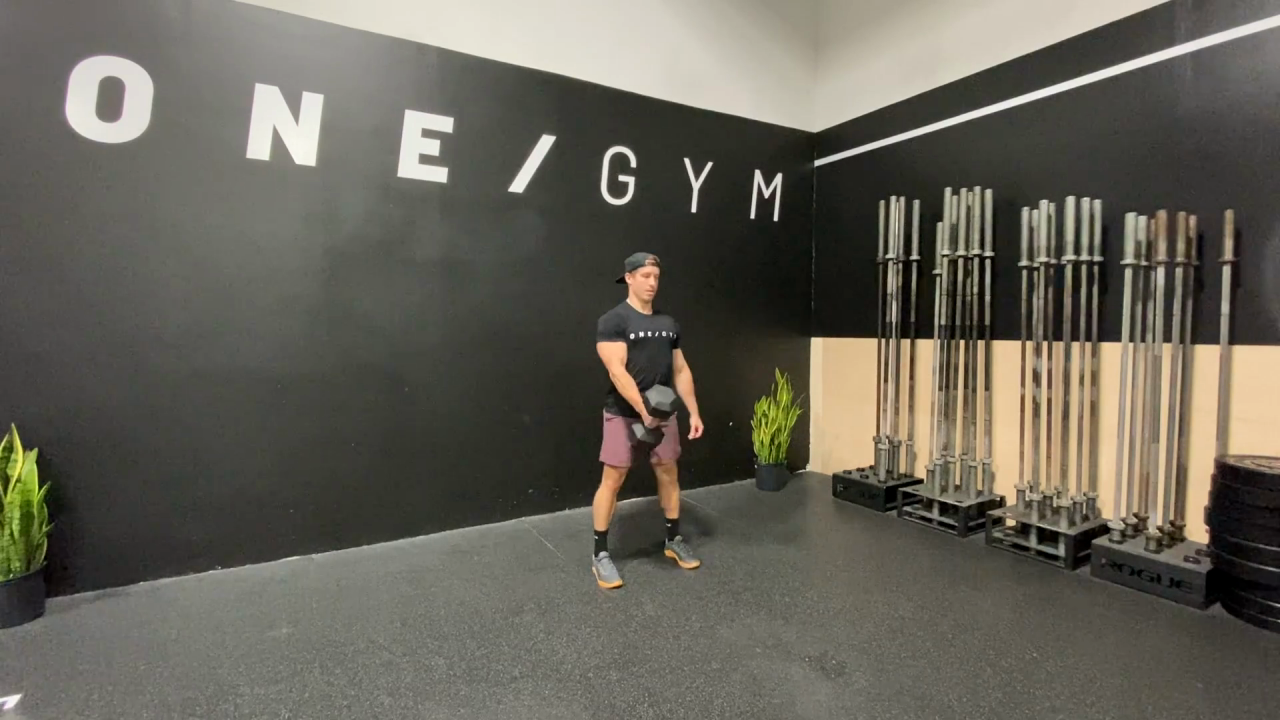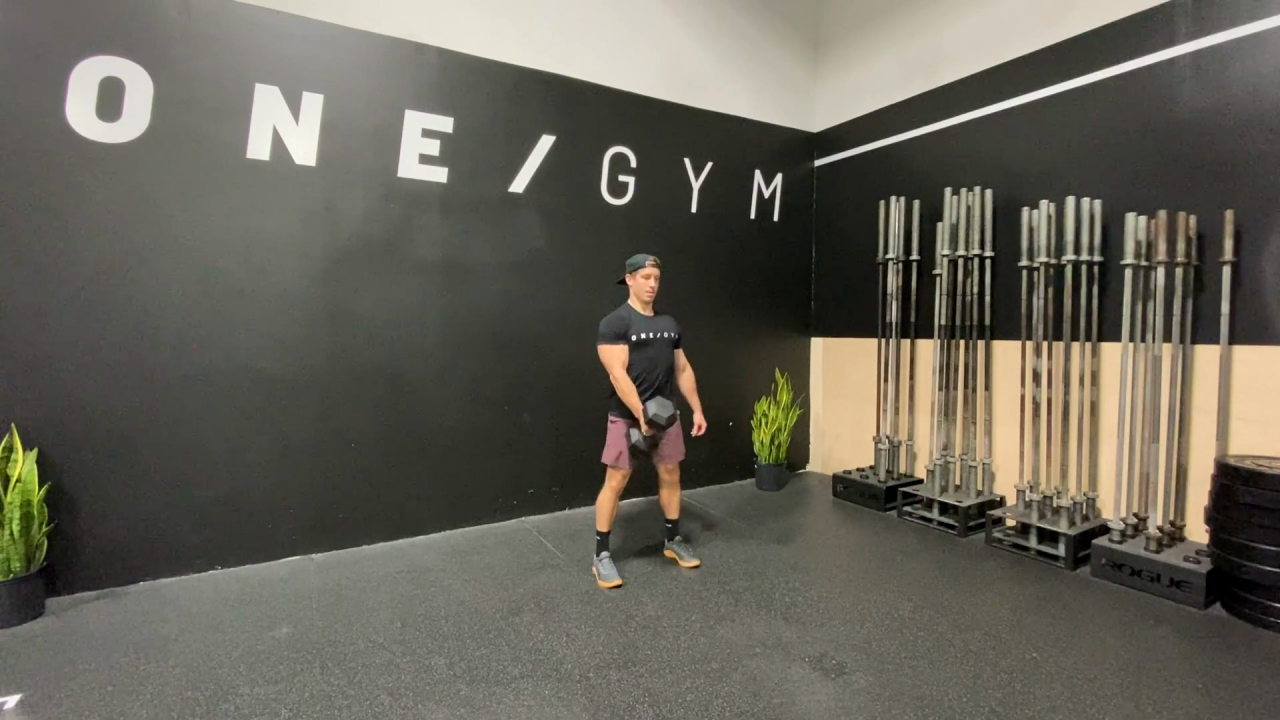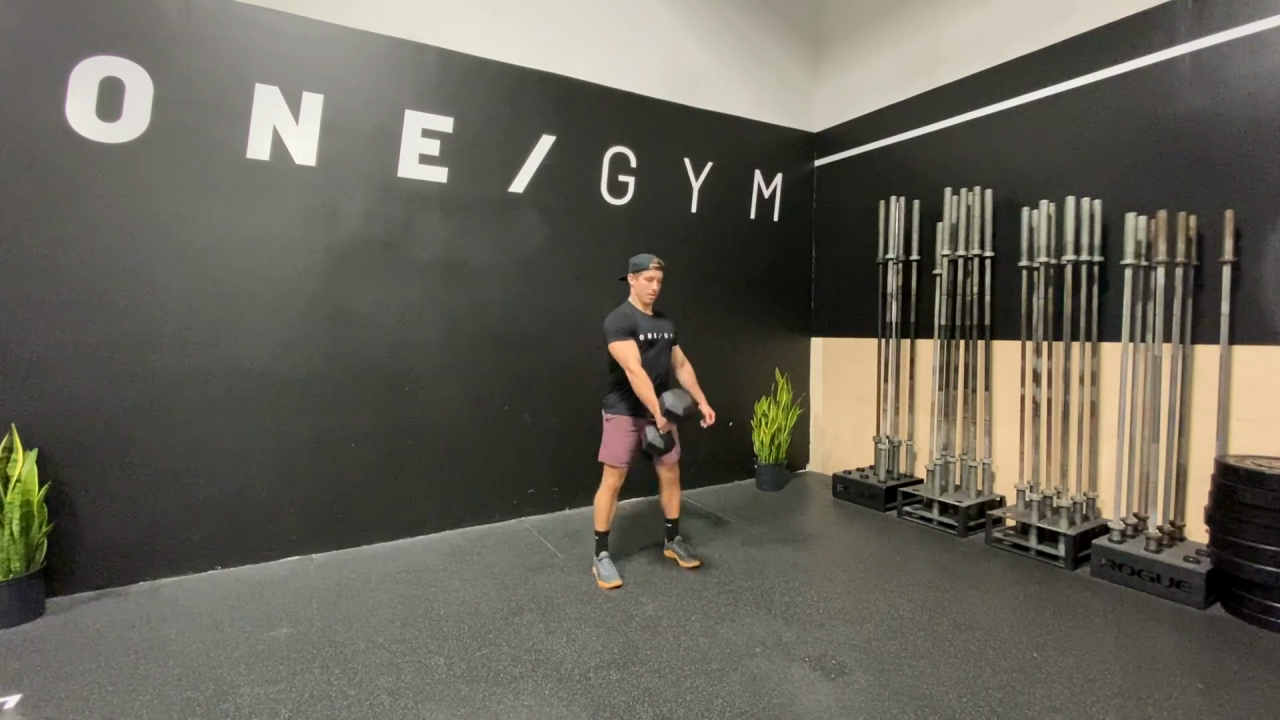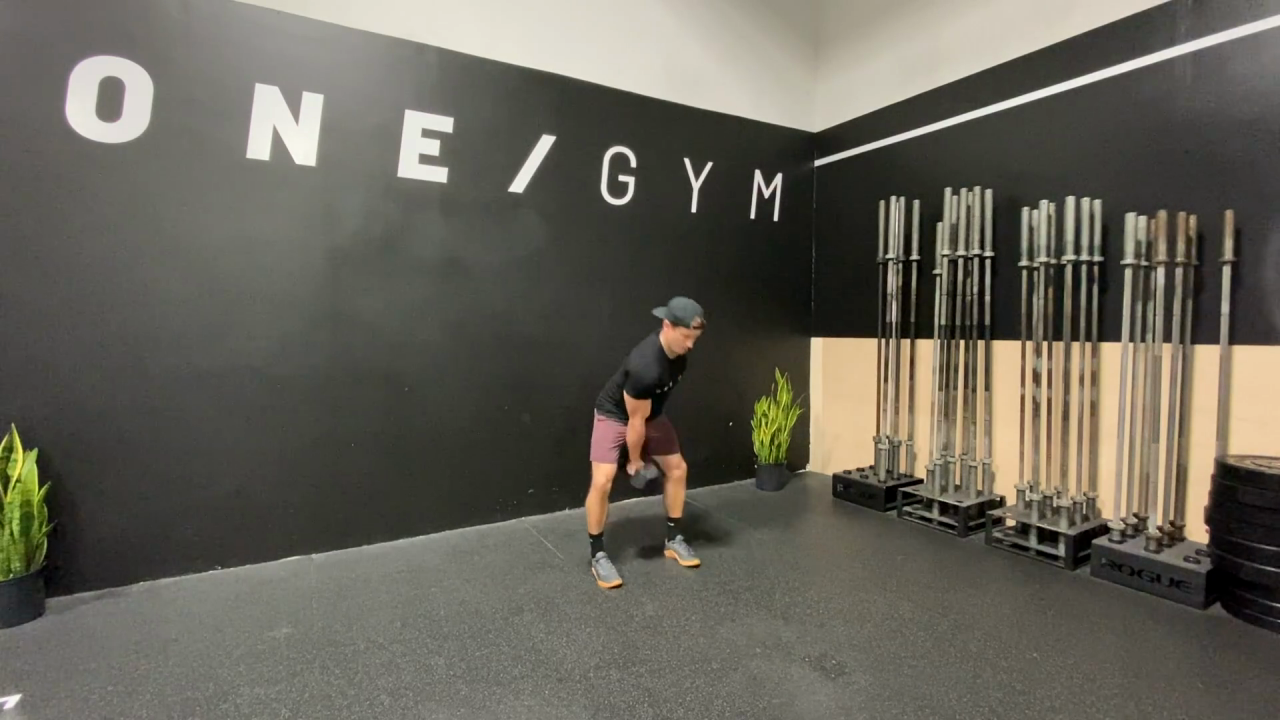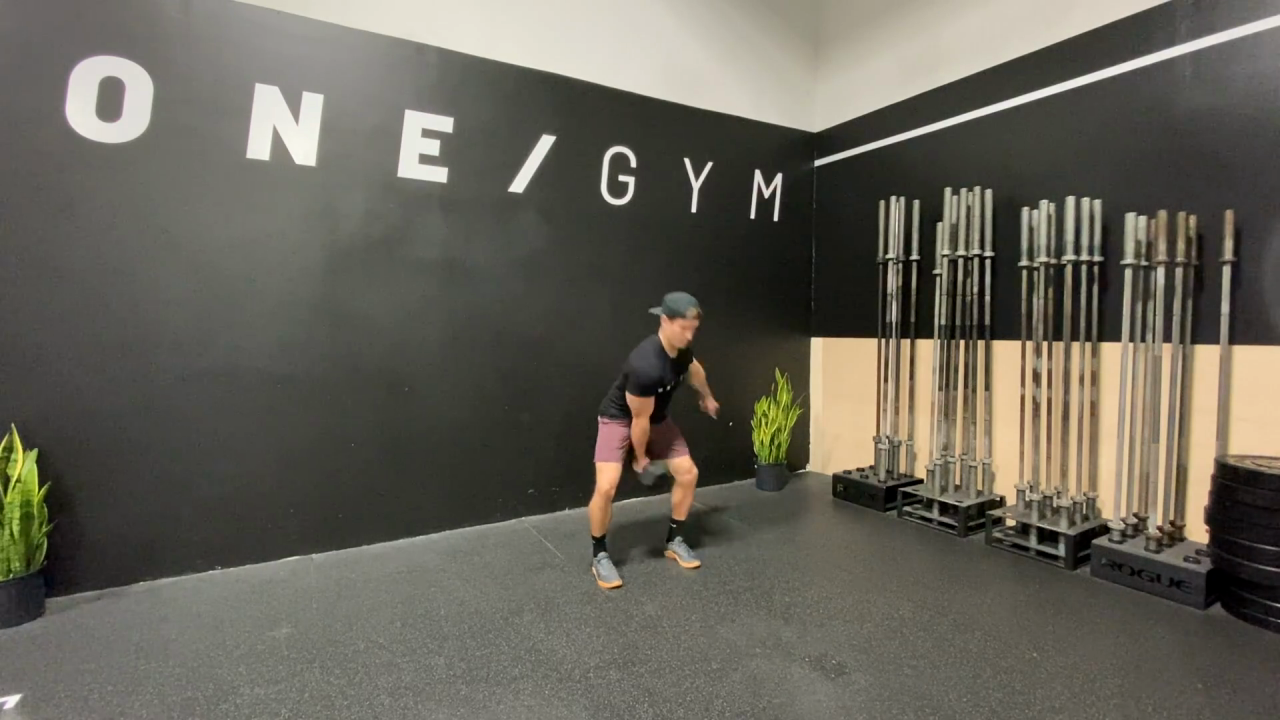
dt=0.4s
person 1, frame 1
left shoulder: (668, 323)
right shoulder: (613, 321)
left elbow: (680, 370)
right elbow: (617, 371)
left wrist: (694, 412)
right wrist: (643, 410)
right hip: (624, 415)
left knee: (669, 476)
right knee: (613, 480)
left ankle: (673, 540)
right ankle: (600, 554)
person 1, frame 2
left shoulder: (669, 324)
right shoulder: (614, 323)
left elbow: (683, 369)
right elbow: (618, 374)
left wrist: (697, 409)
right wrist: (641, 416)
right hip: (627, 417)
left knee: (671, 476)
right knee: (616, 482)
left ankle: (673, 540)
right ankle: (601, 555)
person 1, frame 3
left shoulder: (664, 321)
right shoulder: (620, 320)
left elbow: (681, 365)
right elbow: (634, 370)
left wrist: (702, 402)
right wrist: (658, 413)
left hip: (658, 409)
right hip: (622, 412)
left knee: (670, 474)
right knee: (612, 481)
left ankle: (673, 540)
right ankle: (601, 555)
person 1, frame 4
left shoulder: (679, 345)
right shoulder: (645, 367)
right elbow: (635, 423)
right wrist: (634, 460)
left hip: (652, 413)
right hip: (614, 415)
left knee: (677, 470)
right knee: (602, 482)
left ankle: (673, 540)
right ankle: (597, 555)
person 1, frame 5
left shoulder: (681, 347)
right shoulder: (645, 365)
left elbow: (694, 370)
right elbow: (639, 419)
left wrist: (707, 398)
right wrist: (641, 457)
left hip: (658, 419)
right hip: (619, 420)
left knee: (688, 474)
right knee: (606, 486)
left ankle: (675, 540)
right ankle: (600, 554)
